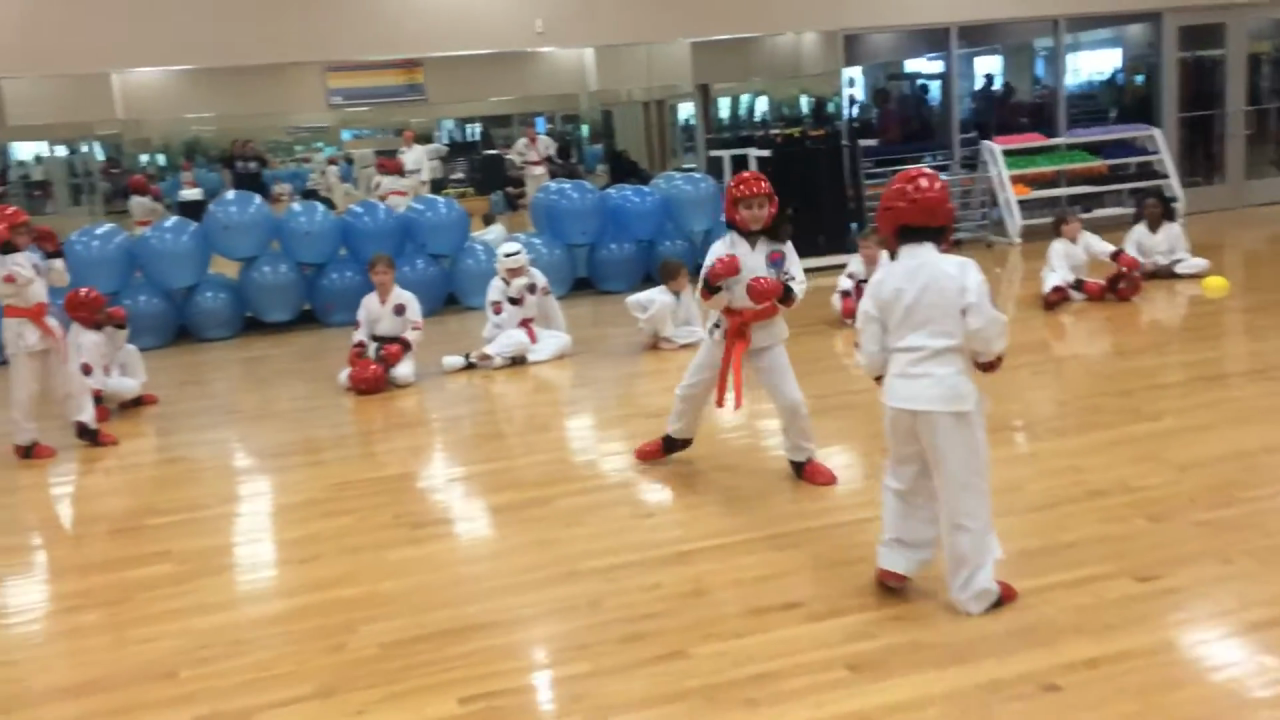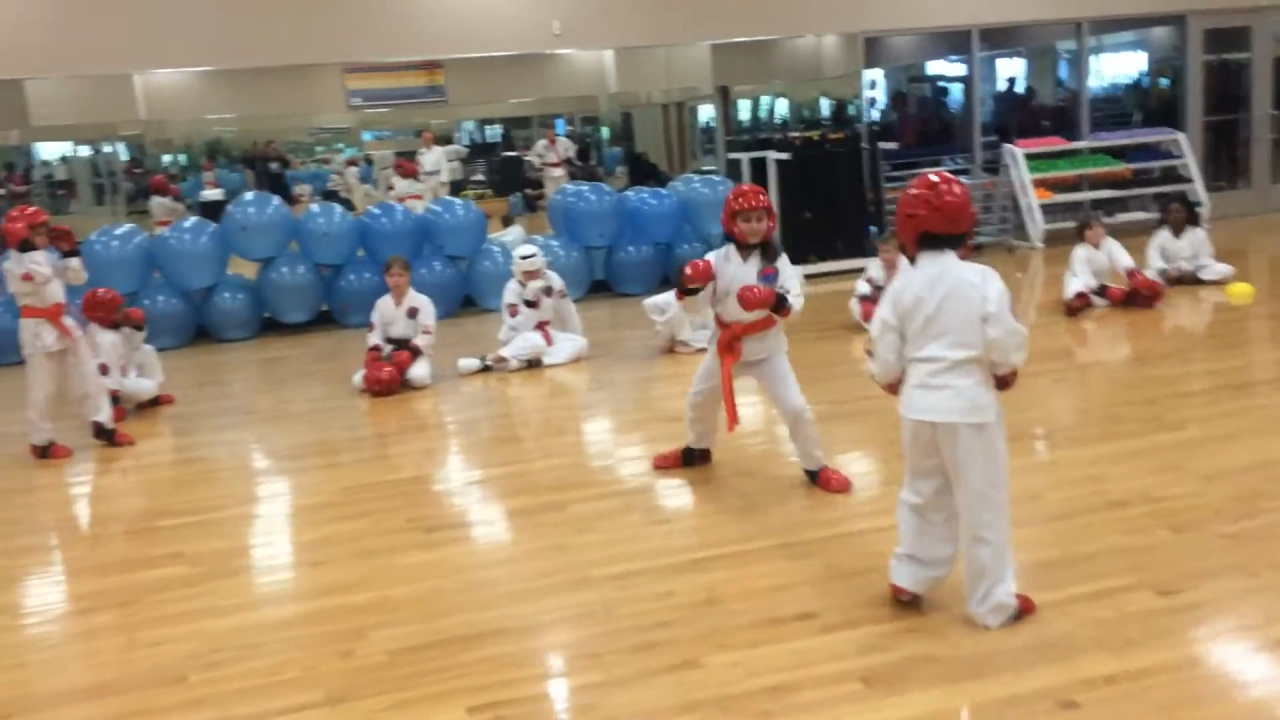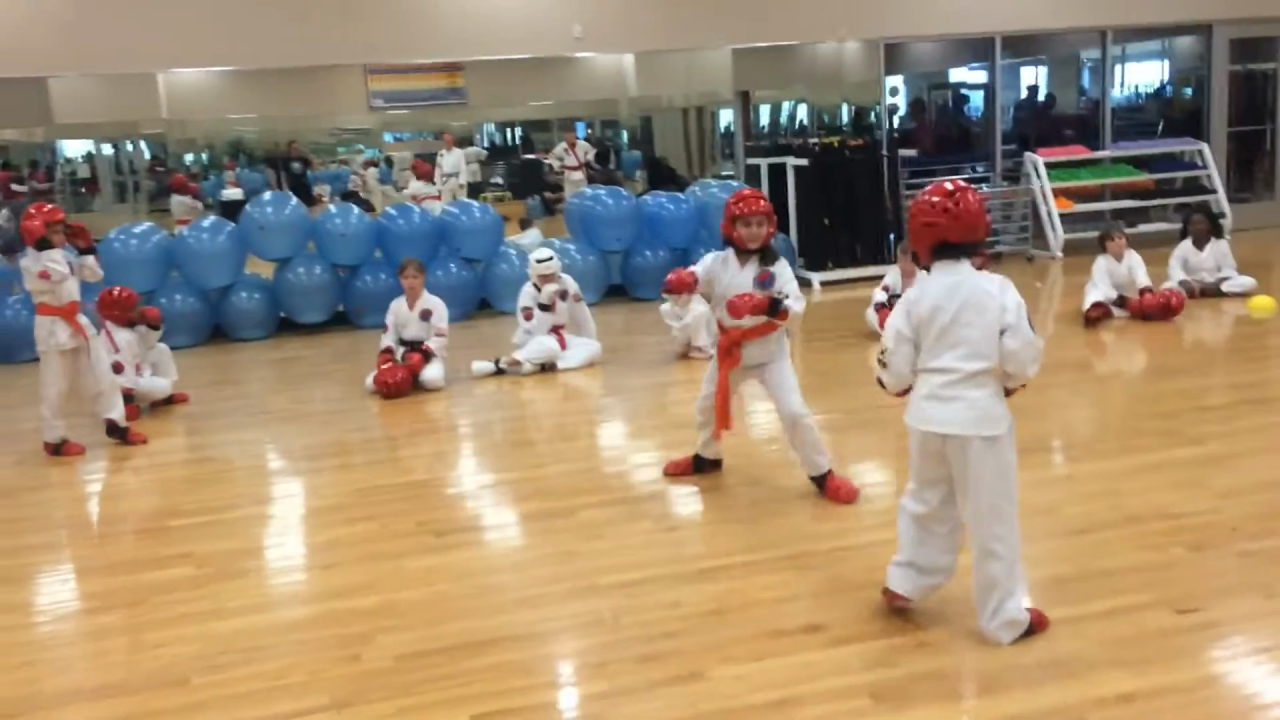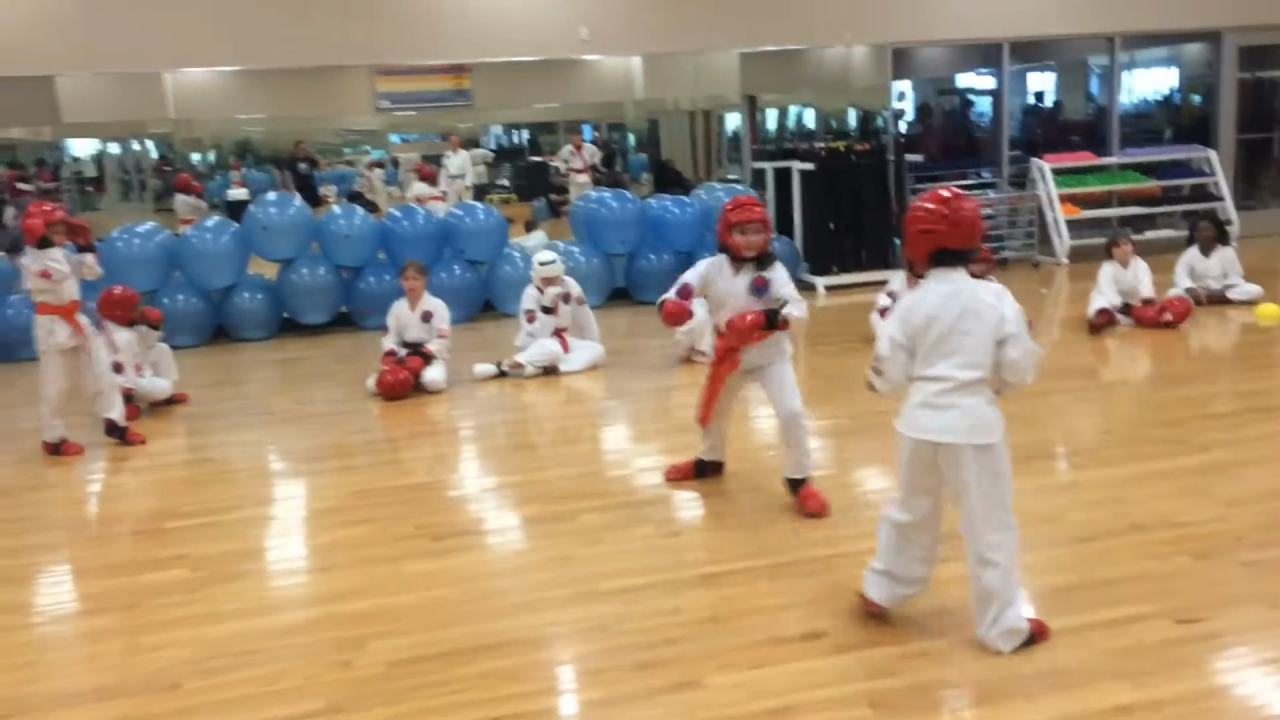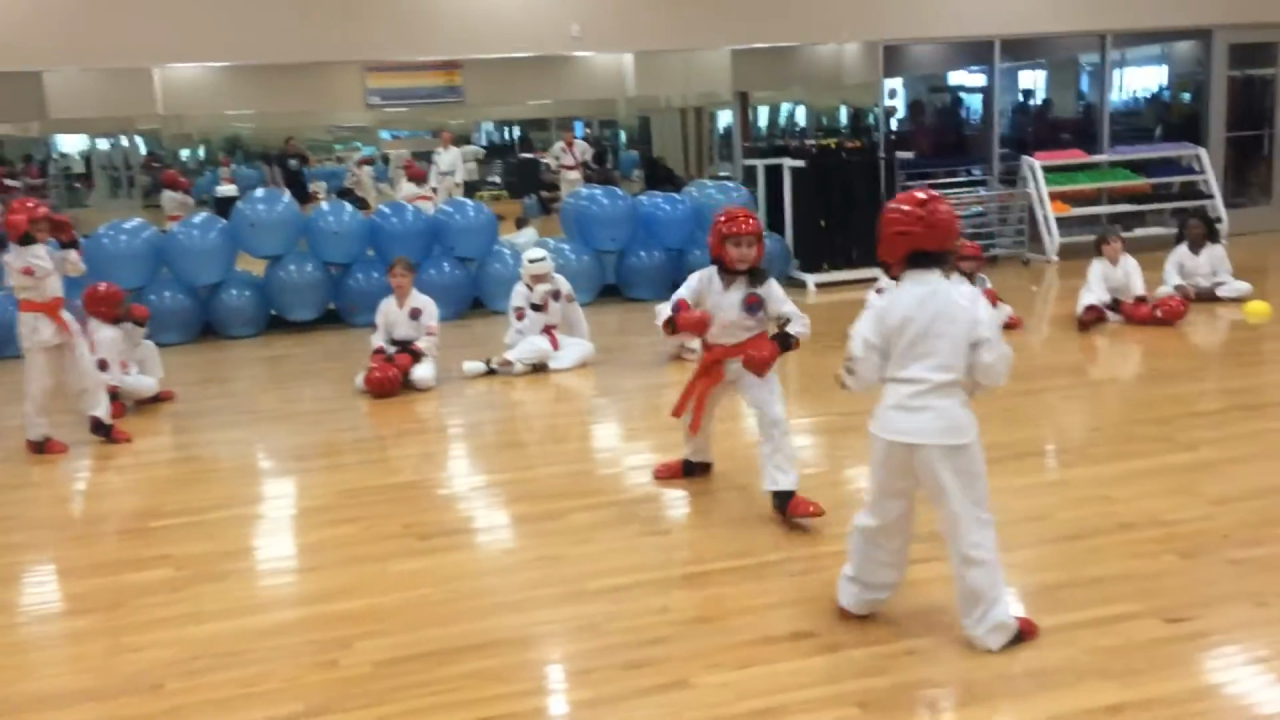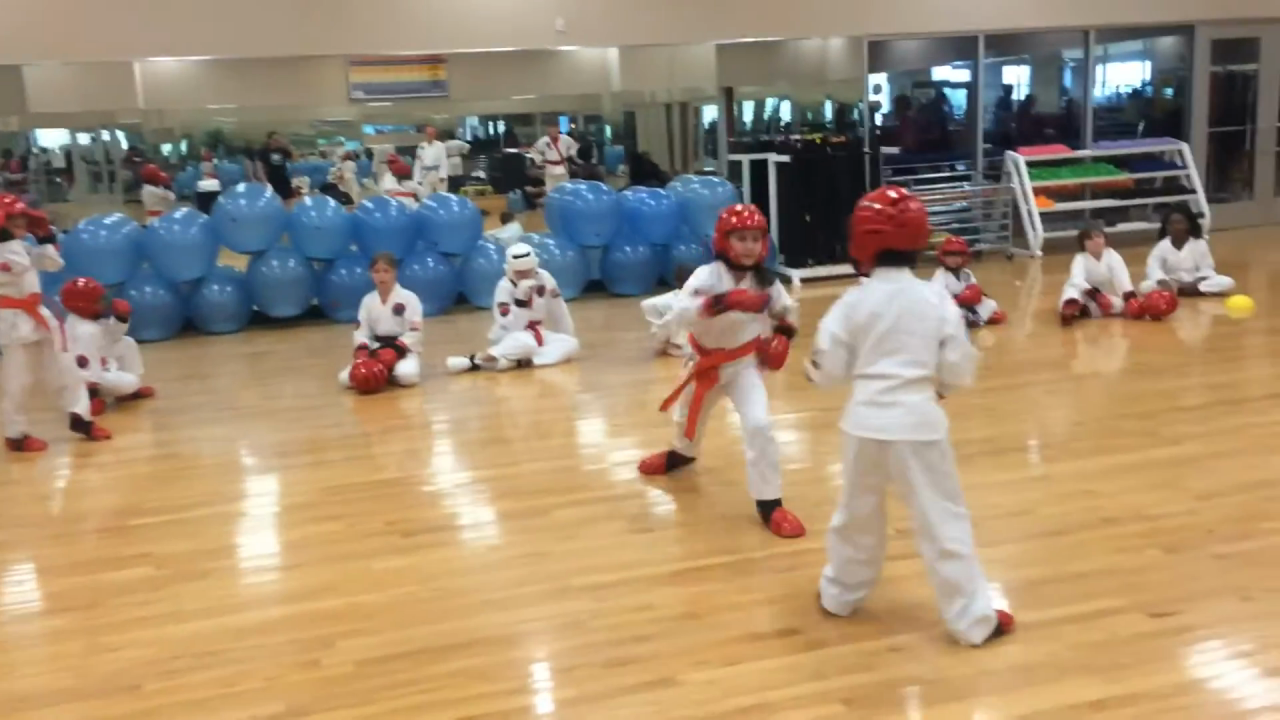
dt=0.1s
person 1, frame 1
left shoulder: (883, 280)
right shoulder: (961, 270)
left elbow: (869, 354)
right elbow: (988, 336)
right wrist: (989, 358)
left hip: (901, 395)
right hip: (950, 394)
left knee: (904, 482)
right knee: (965, 492)
left ankle: (897, 563)
right ankle: (974, 589)
person 1, frame 2
left shoulder: (901, 288)
right shoulder: (982, 280)
left elbow: (883, 363)
right elbow: (1006, 349)
left wrist: (894, 380)
right wrist: (1005, 372)
left hip: (919, 406)
right hip: (970, 406)
left knee: (922, 496)
right knee: (983, 504)
left ankle: (909, 579)
right ankle: (992, 602)
person 1, frame 3
left shoulder: (915, 297)
right shoulder: (998, 289)
left elbow: (894, 370)
right elbow: (1023, 360)
left wrist: (894, 382)
right wrist: (1009, 379)
left hip: (927, 415)
right hip: (979, 417)
left knee: (925, 504)
right knee: (993, 518)
left ankle: (904, 585)
right ankle: (1004, 618)
person 1, frame 4
left shoulder: (910, 304)
right shoulder: (995, 298)
left elbow: (887, 377)
right elbow: (1021, 368)
left wrist: (896, 379)
left hip: (919, 424)
right hip: (973, 425)
left knee: (910, 512)
right knee: (989, 527)
left ankle: (882, 592)
right ankle: (1003, 627)
person 1, frame 5
left shoulder: (884, 306)
right shoulder: (969, 301)
left elbow: (859, 375)
right elbow: (993, 372)
left wrist: (893, 369)
left hip: (894, 426)
right hip: (948, 427)
left knee: (882, 514)
right knee: (970, 525)
left ankle: (858, 594)
right ankle: (992, 624)
person 1, frame 6
left shoulder: (852, 303)
right shoulder: (936, 300)
left elbow: (825, 370)
right elbow: (959, 372)
left wrist: (838, 366)
left hip: (865, 422)
right hip: (917, 423)
left knee: (856, 512)
right knee: (943, 520)
left ankle: (839, 593)
right ankle: (972, 618)
person 2, frame 1
left shoulder: (781, 247)
right shoulder: (722, 248)
left elbow: (799, 287)
right elbow: (707, 297)
left wrist: (782, 291)
right wrist: (712, 281)
left hip: (765, 335)
right hip: (724, 332)
left knee: (791, 400)
right knee: (692, 390)
left ankle: (802, 458)
right ankle: (676, 437)
person 2, frame 2
left shoulder: (776, 260)
right shoulder: (716, 259)
left elbow: (795, 300)
right elbow: (692, 306)
left wrist: (774, 300)
right wrist: (687, 286)
left hip: (766, 345)
right hip: (727, 344)
left knee: (795, 407)
right knee: (700, 399)
left ankle: (815, 467)
right ankle: (697, 450)
person 2, frame 3
left shoulder: (776, 265)
right shoulder: (715, 263)
left elbow: (796, 305)
right elbow: (684, 287)
left wrist: (766, 306)
right wrist: (675, 286)
left hip: (769, 348)
right hip: (730, 348)
left knee: (793, 413)
right knee: (707, 406)
left ankle: (823, 473)
right ankle: (707, 457)
person 2, frame 4
left shoulder: (773, 270)
right shoulder: (709, 268)
left elbow: (798, 309)
right elbow: (677, 295)
left wrist: (766, 320)
right wrist: (668, 307)
left hip: (770, 352)
right hip: (729, 353)
left knee: (792, 411)
right knee: (712, 408)
left ankle: (799, 482)
right ankle: (710, 461)
person 2, frame 5
left shoulder: (765, 286)
right shoulder: (700, 282)
left elbow: (798, 323)
right elbow: (671, 316)
left wrist: (778, 344)
right wrist: (678, 322)
left hip: (756, 363)
right hip: (715, 362)
left knee: (773, 418)
right knee: (693, 415)
left ankle: (784, 495)
right ankle: (696, 461)
person 2, frame 6
left shoulder: (766, 283)
right shoulder: (707, 276)
left elbow: (785, 313)
right elbow: (681, 313)
left wrist: (783, 336)
right wrist: (724, 301)
left hip: (744, 367)
right hip: (705, 365)
left knee: (758, 426)
right knee: (686, 419)
left ankle: (769, 504)
right ankle: (681, 453)
person 3, frame 1
left shoulder: (29, 258)
left elbow: (61, 279)
right elbow: (23, 279)
left wrist: (53, 253)
left hip: (44, 325)
right hip: (21, 329)
left knee: (68, 378)
right knee: (25, 389)
left ankle: (86, 426)
right ankle: (24, 442)
person 3, frame 2
left shoulder: (47, 258)
left elbow: (79, 277)
right elbow: (40, 278)
left wrist: (70, 252)
right wrist: (28, 249)
left hip: (62, 325)
right hip: (38, 330)
left knee: (88, 377)
right knee: (42, 390)
left ankle: (103, 425)
right ankle: (41, 442)
person 3, frame 3
left shoulder: (62, 257)
right shoulder: (30, 261)
left elbow: (94, 274)
right elbow: (56, 277)
left wrist: (86, 249)
right wrist: (46, 247)
left hip: (76, 323)
right hip: (53, 328)
left knee: (100, 374)
right knee: (55, 387)
left ankle: (115, 423)
right ankle: (54, 439)
person 3, frame 4
left shoulder: (62, 255)
right shoulder: (30, 260)
left elbow: (93, 272)
right elbow: (56, 275)
left wrist: (85, 246)
right wrist: (47, 246)
left hip: (76, 322)
right hip: (52, 326)
left knee: (100, 374)
right knee: (54, 387)
left ankle: (115, 422)
right ankle: (53, 439)
person 3, frame 5
left shoulder: (45, 252)
left elbow: (76, 268)
right elbow: (40, 272)
left wrist: (68, 243)
right wrist: (29, 242)
left hip: (59, 319)
right hip: (37, 324)
left knee: (85, 371)
right knee: (39, 384)
left ankle: (100, 420)
right ankle: (37, 437)
person 3, frame 6
left shoulder: (23, 247)
left elbow: (53, 263)
left wrist: (46, 237)
left hip: (37, 316)
left knee: (63, 368)
left ankle: (80, 418)
